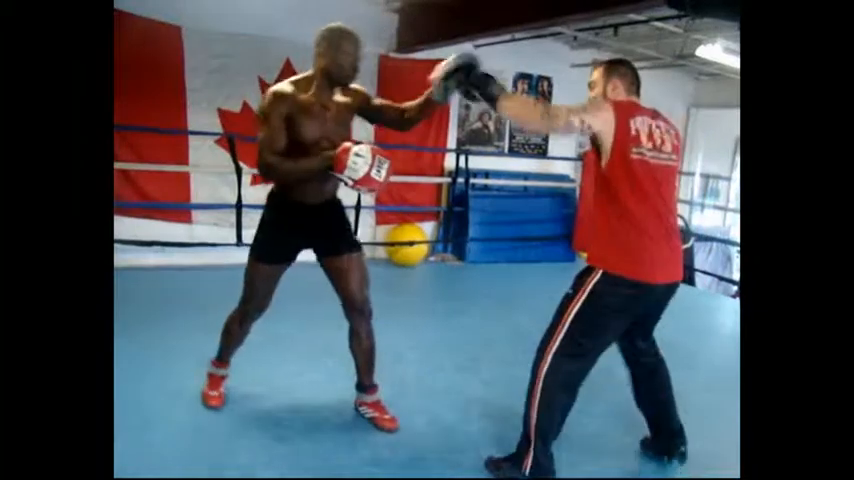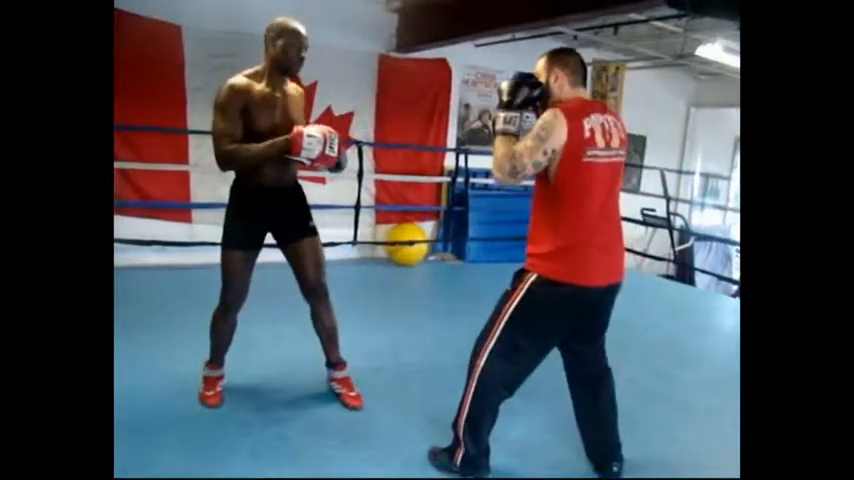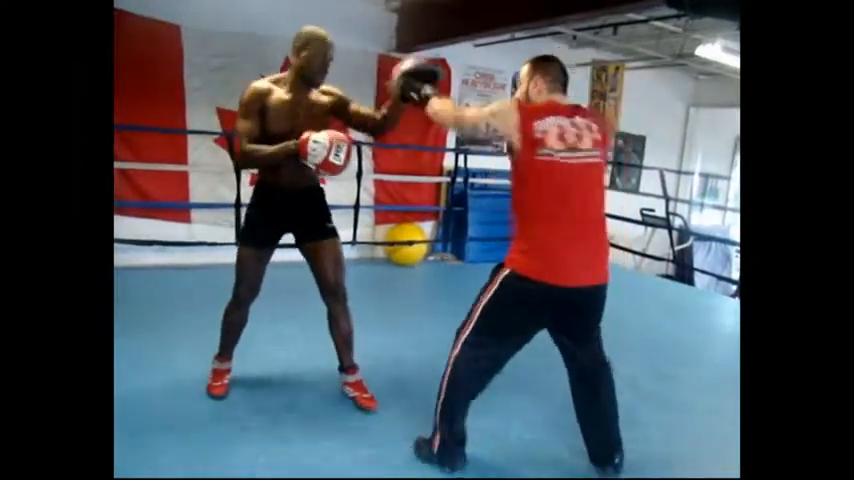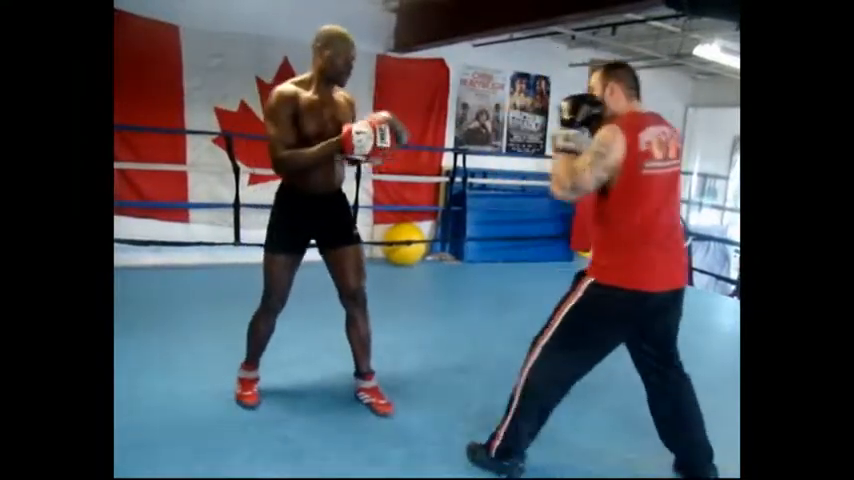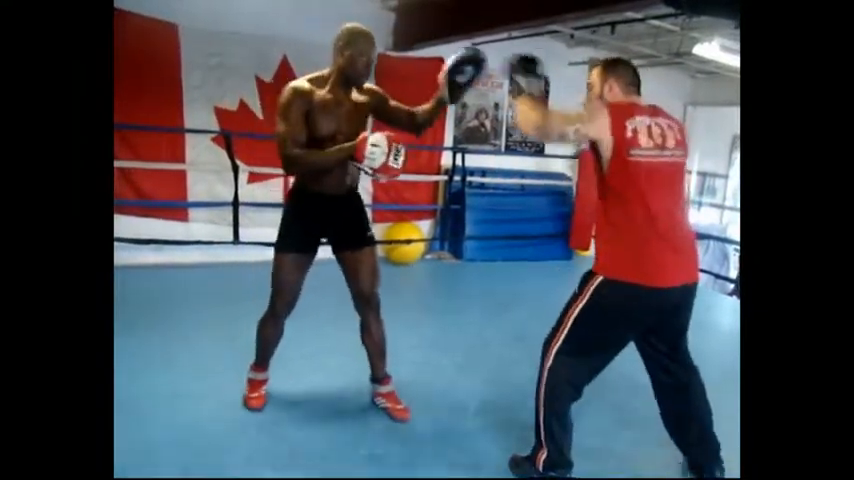
dt=1s
person 1, frame 1
left shoulder: (606, 113)
right shoulder: (669, 129)
left elbow: (540, 117)
left wrist: (489, 88)
left hip: (619, 270)
right hip: (666, 270)
left knee: (558, 361)
right knee: (641, 349)
right ankle: (669, 441)
person 1, frame 2
left shoulder: (558, 119)
right shoulder: (612, 122)
left elbow: (507, 171)
left wrist: (509, 113)
left hip: (558, 273)
right hip: (605, 273)
left knee: (494, 359)
right knee: (590, 363)
person 1, frame 3
left shoulder: (518, 116)
right shoulder: (597, 127)
left elbow: (452, 117)
left wrist: (423, 91)
left hip: (534, 272)
right hip: (591, 274)
left knee: (472, 353)
right knee: (588, 359)
left ankle: (446, 447)
right ankle: (608, 454)
person 1, frame 4
left shoulder: (616, 134)
right shoulder: (667, 132)
left elbow: (566, 188)
left wrist: (567, 137)
right wrist: (588, 136)
left hip: (619, 281)
right hip: (669, 280)
left knee: (548, 359)
right knee: (665, 369)
person 1, frame 5
left shoulder: (605, 117)
right shoulder: (672, 126)
left elbow: (535, 124)
left hip: (625, 278)
right hip: (680, 276)
left knee: (561, 362)
right knee: (675, 366)
person 2, frame 1
left shoulder: (352, 97)
right shoulder: (281, 98)
left elbow: (404, 118)
right elbow: (269, 167)
left wrist: (435, 94)
right wrist: (328, 160)
left hip: (329, 213)
right hip: (285, 214)
left knee: (360, 310)
right knee: (251, 308)
left ankle: (368, 395)
right ankle: (219, 368)
person 2, frame 2
left shoulder: (297, 93)
right shoulder: (237, 90)
right elbow: (225, 156)
left wrist: (319, 149)
right wrist: (284, 144)
left hip: (290, 199)
right hip: (248, 201)
left knee: (317, 290)
right knee: (232, 300)
left ankle: (337, 372)
right ankle: (213, 371)
person 2, frame 3
left shoulder: (329, 99)
right shoulder: (260, 93)
left elbow: (378, 126)
right elbow: (243, 153)
left wrist: (400, 100)
right wrist: (295, 148)
left hip: (310, 200)
right hip: (268, 200)
left knee: (335, 291)
right knee: (244, 294)
left ankle: (350, 376)
right ankle: (222, 365)
person 2, frame 4
left shoulder: (346, 101)
right shoulder: (286, 97)
right elbow: (281, 161)
left wrist: (374, 137)
right wrist: (339, 143)
left hip: (334, 205)
right hip: (294, 206)
left knee: (356, 297)
right knee: (273, 303)
left ankle: (366, 381)
right ankle: (249, 374)
person 2, frame 5
left shoulder: (368, 97)
right shoulder: (300, 93)
left elbow: (416, 122)
right elbow: (291, 160)
left wrist: (445, 96)
right wrist: (351, 150)
left hip: (348, 206)
right hip: (306, 206)
left knee: (368, 302)
right knee: (281, 304)
left ankle: (382, 386)
right ankle: (258, 375)
